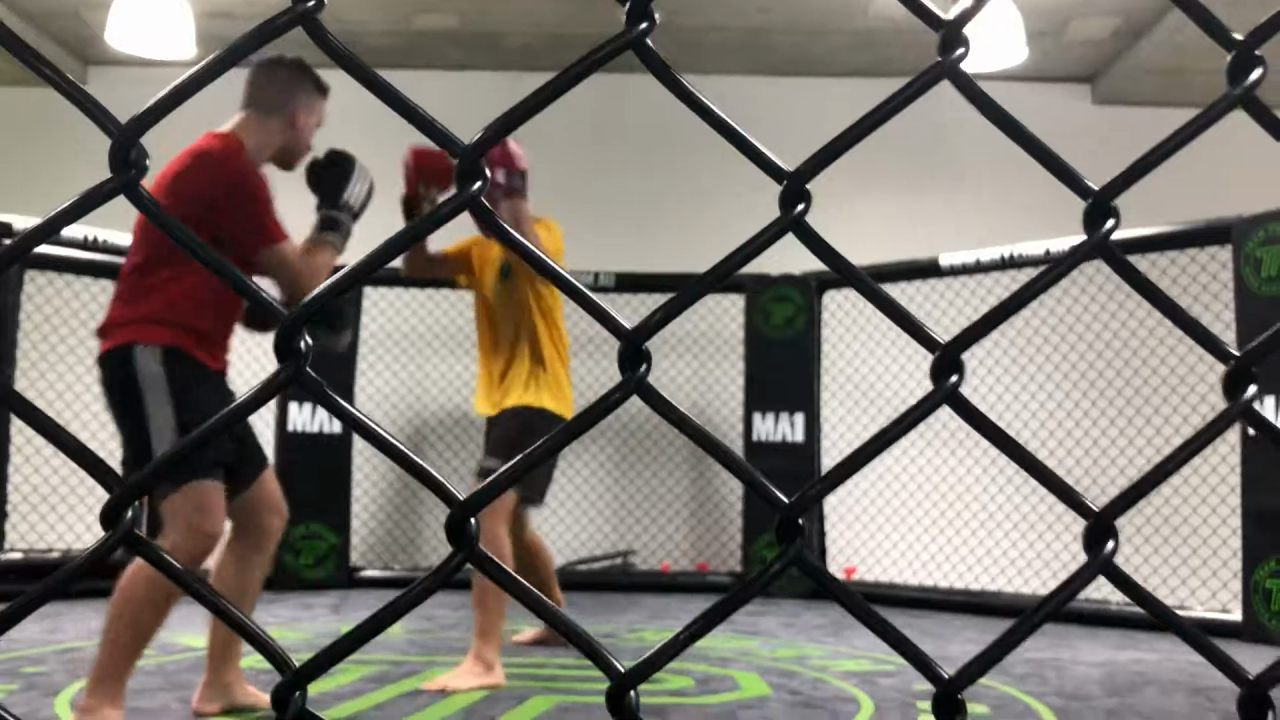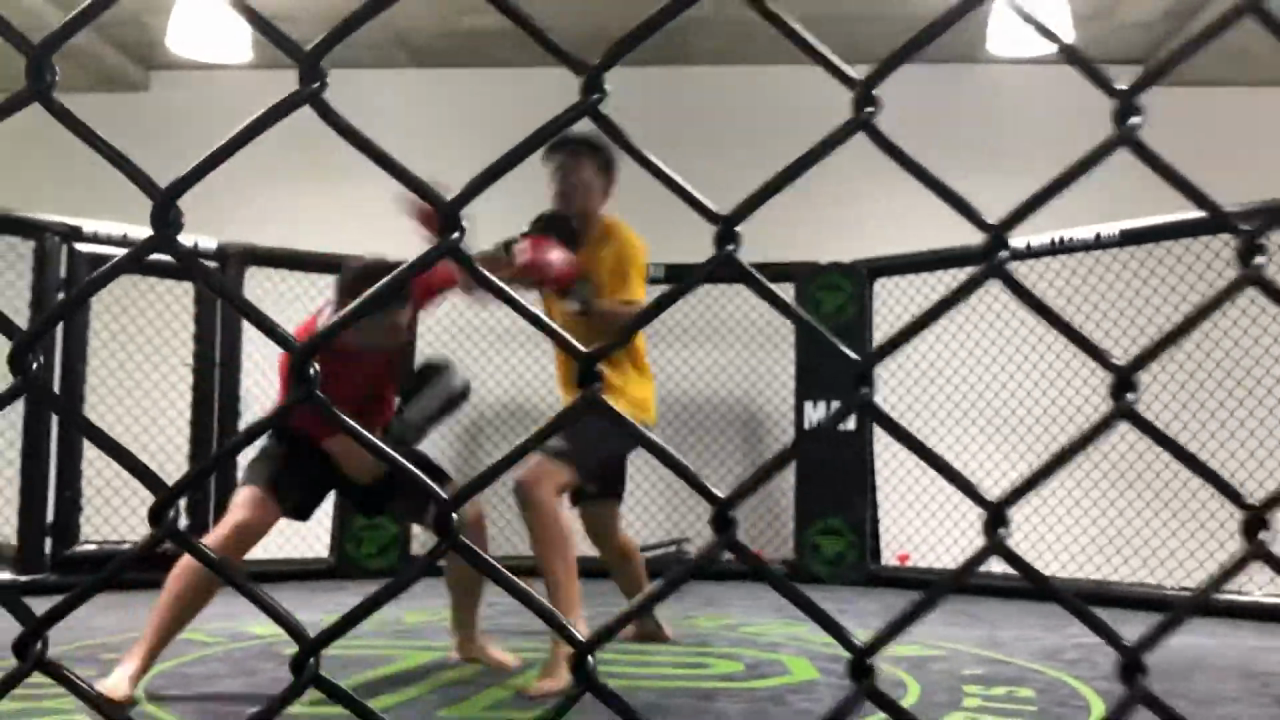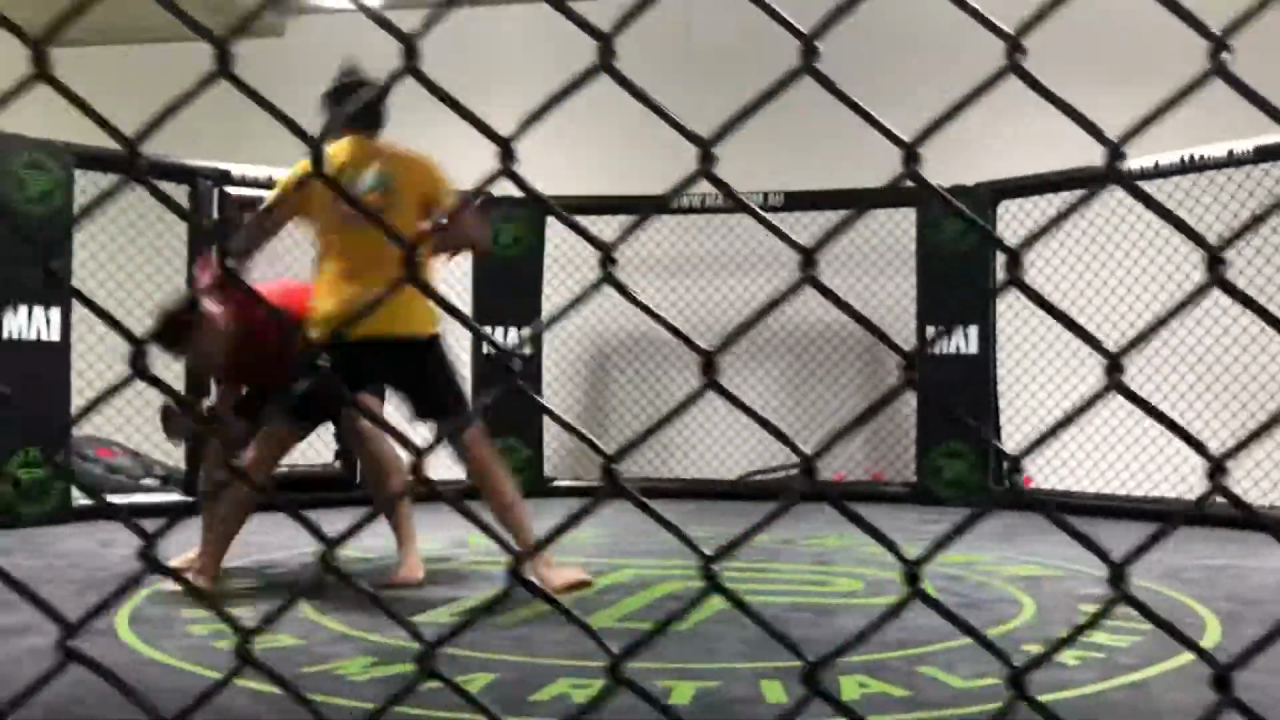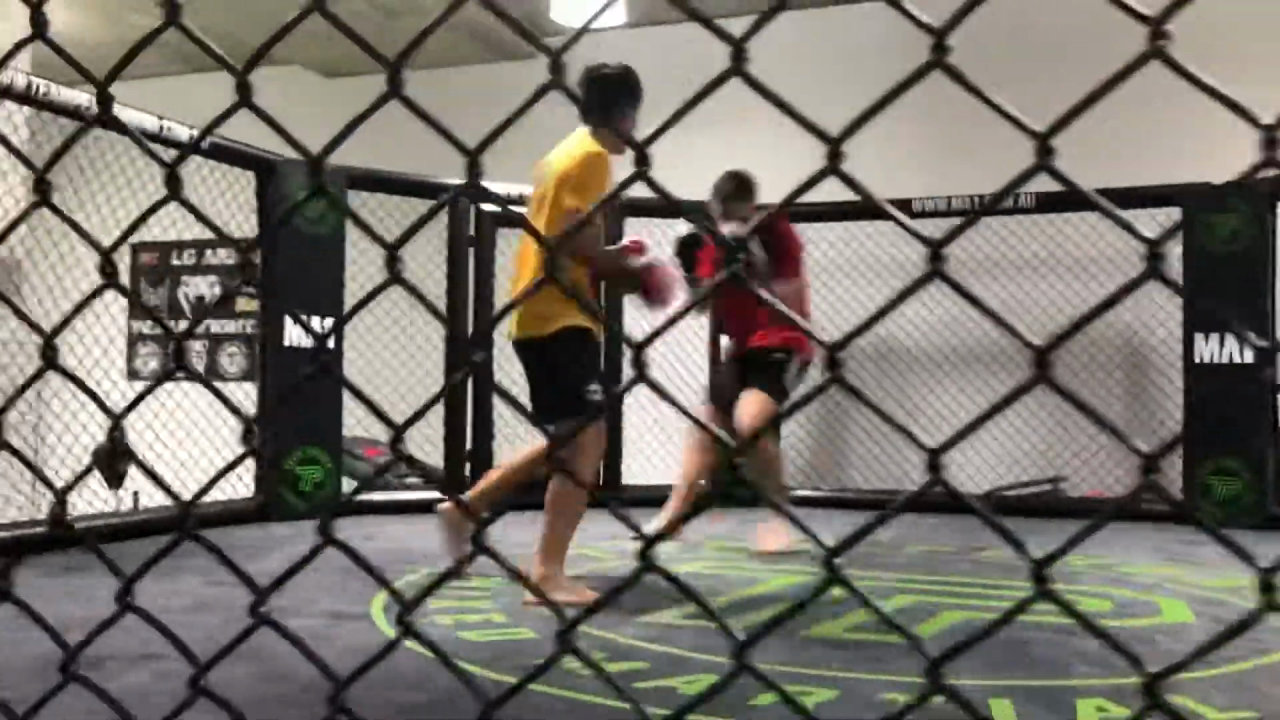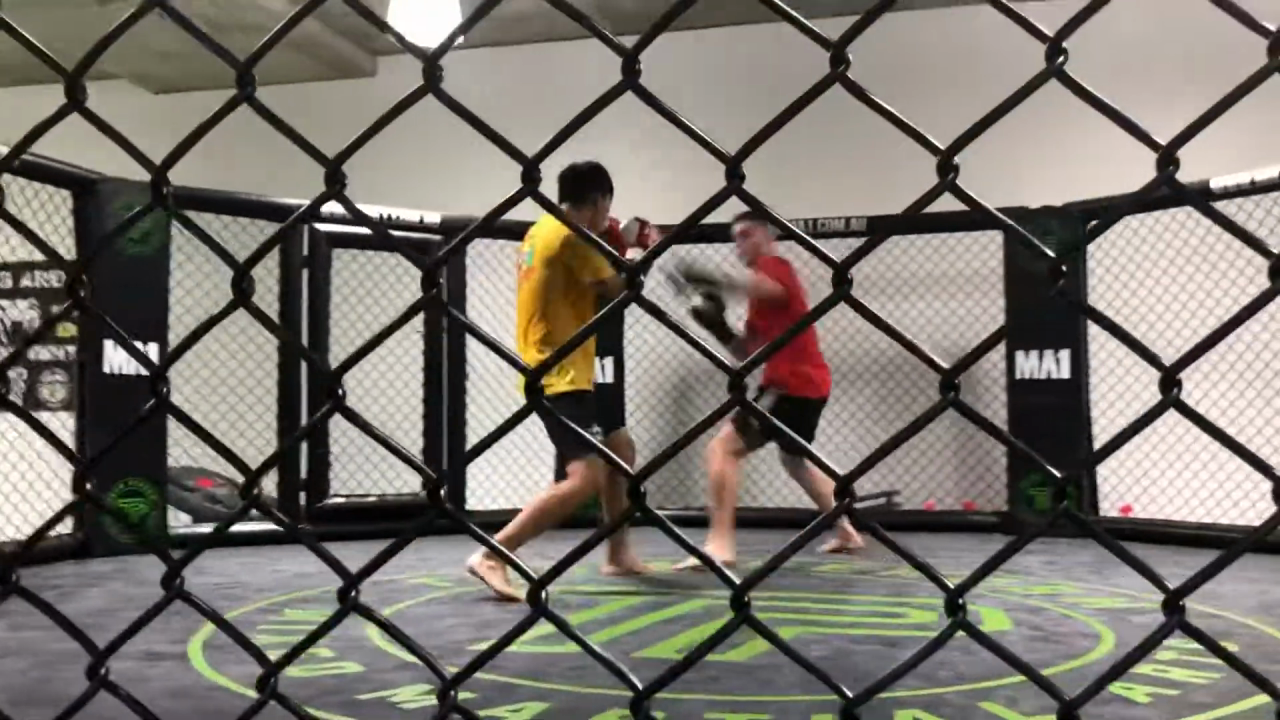
dt=1s
person 1, frame 1
left shoulder: (537, 230)
right shoulder: (479, 247)
left elbow: (535, 250)
right elbow: (418, 268)
left wrist: (507, 185)
right wrist: (417, 208)
left hip: (538, 399)
right hip: (501, 401)
left knee: (492, 512)
right knee: (513, 521)
left ankle: (484, 660)
right ankle: (556, 620)
person 1, frame 2
left shoulder: (620, 244)
left elbow: (624, 323)
right elbow: (494, 270)
left wrist: (568, 288)
left hip: (616, 400)
left knee: (535, 486)
right knee: (600, 520)
left ankle: (572, 640)
right ankle: (649, 622)
person 1, frame 3
left shoulder: (312, 171)
right shoulder: (416, 168)
left elbow: (252, 235)
right elbow: (473, 235)
left hip: (341, 331)
right hip: (412, 328)
left knee: (269, 445)
right knee: (476, 444)
left ankle: (208, 563)
right ankle: (537, 562)
person 1, frame 4
left shoulder: (566, 152)
right shoulder: (591, 157)
right elbow: (578, 244)
left wrist: (613, 262)
right wrist: (635, 274)
left hip: (539, 316)
right hip: (559, 319)
left knee: (566, 441)
right knee: (587, 444)
left ankle: (464, 507)
right ankle: (548, 577)
person 1, frame 5
left shoulder: (539, 231)
right shoulder: (572, 234)
right elbow: (612, 293)
left wrist: (603, 257)
left hip: (565, 373)
right hip: (562, 376)
right knee: (585, 479)
left ankle: (618, 554)
right ankle: (490, 556)
person 2, frame 1
left shoulder: (216, 162)
right shoulder: (226, 164)
right elbow: (301, 282)
left wrist: (284, 316)
right wrist: (340, 212)
left hip: (187, 360)
right hip: (156, 356)
left knee: (265, 515)
right knee: (198, 522)
person 2, frame 2
left shoulder: (395, 296)
right shoulder: (309, 361)
left elbow: (457, 272)
right elbow: (360, 465)
right wrist: (416, 415)
left hip: (378, 435)
right hip: (304, 443)
left knee: (469, 520)
right knee: (235, 531)
left ankle: (468, 640)
right ankle: (136, 661)
person 2, frame 3
left shoulder: (266, 307)
right elbow: (227, 423)
right wrist: (196, 424)
right hip: (283, 372)
left knee: (364, 430)
right knee: (218, 444)
left ankle: (408, 548)
person 2, frame 4
left shoulder: (778, 233)
right shoulder: (713, 240)
left elbow: (787, 297)
right elbow: (702, 301)
left wrist: (751, 258)
right wrist: (690, 264)
left hip: (784, 345)
right hip: (742, 346)
left knee: (750, 420)
right knee: (707, 426)
left ankle: (778, 516)
right ankle: (674, 513)
person 2, frame 5
left shoulder: (777, 270)
right shoulder: (755, 282)
left elbow: (761, 287)
right elbow: (748, 350)
left wrist: (709, 278)
right wrist: (718, 326)
left hip: (793, 384)
right hip: (811, 384)
left knee: (722, 449)
right knee: (796, 461)
left ankle: (719, 545)
right ankle: (847, 533)
